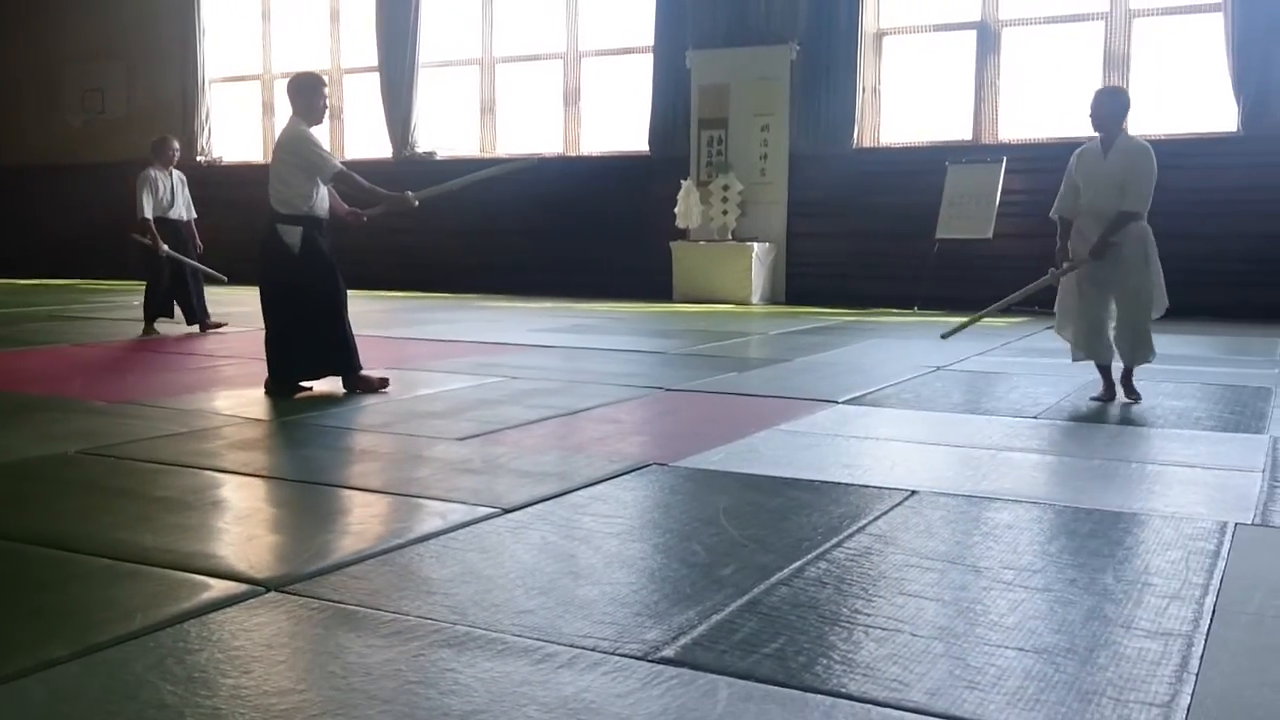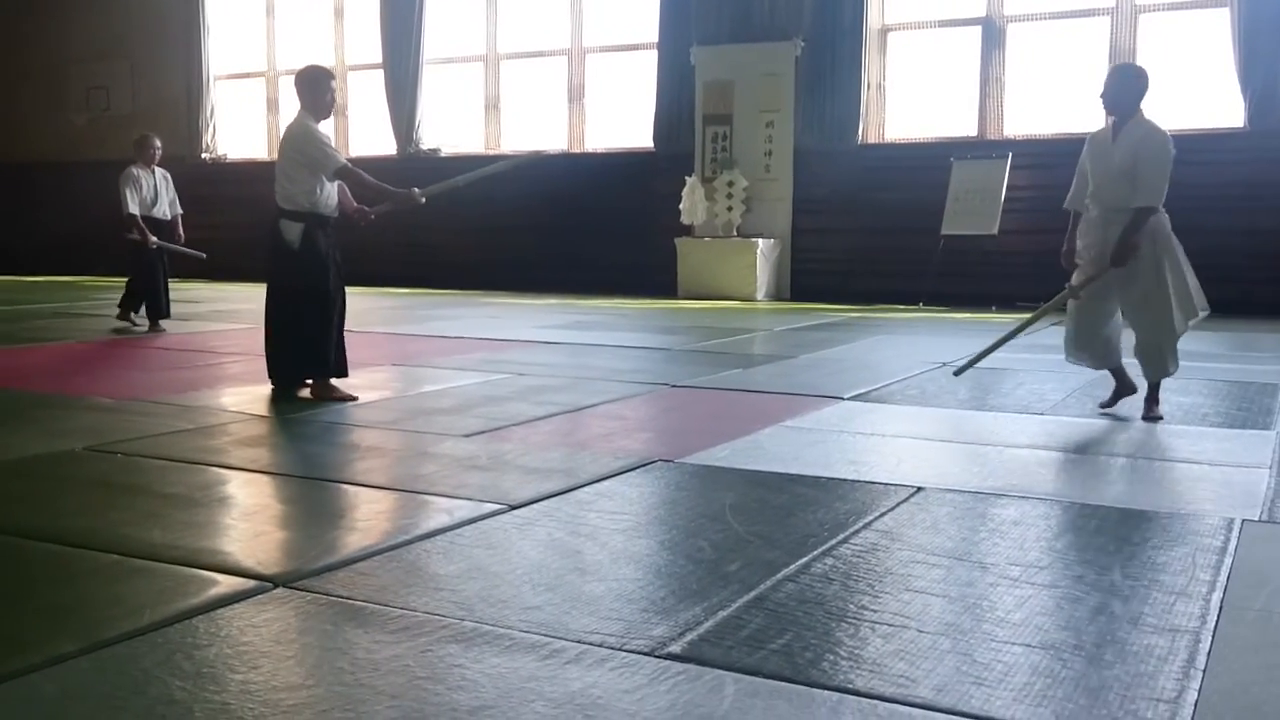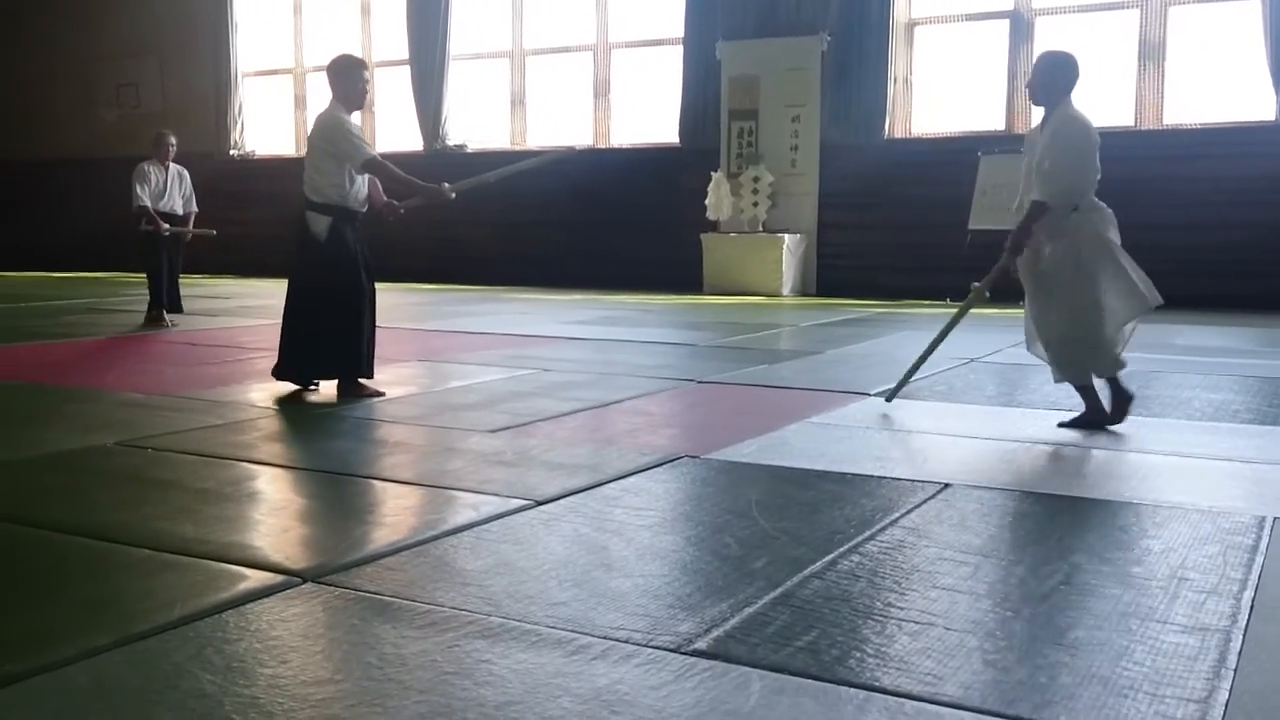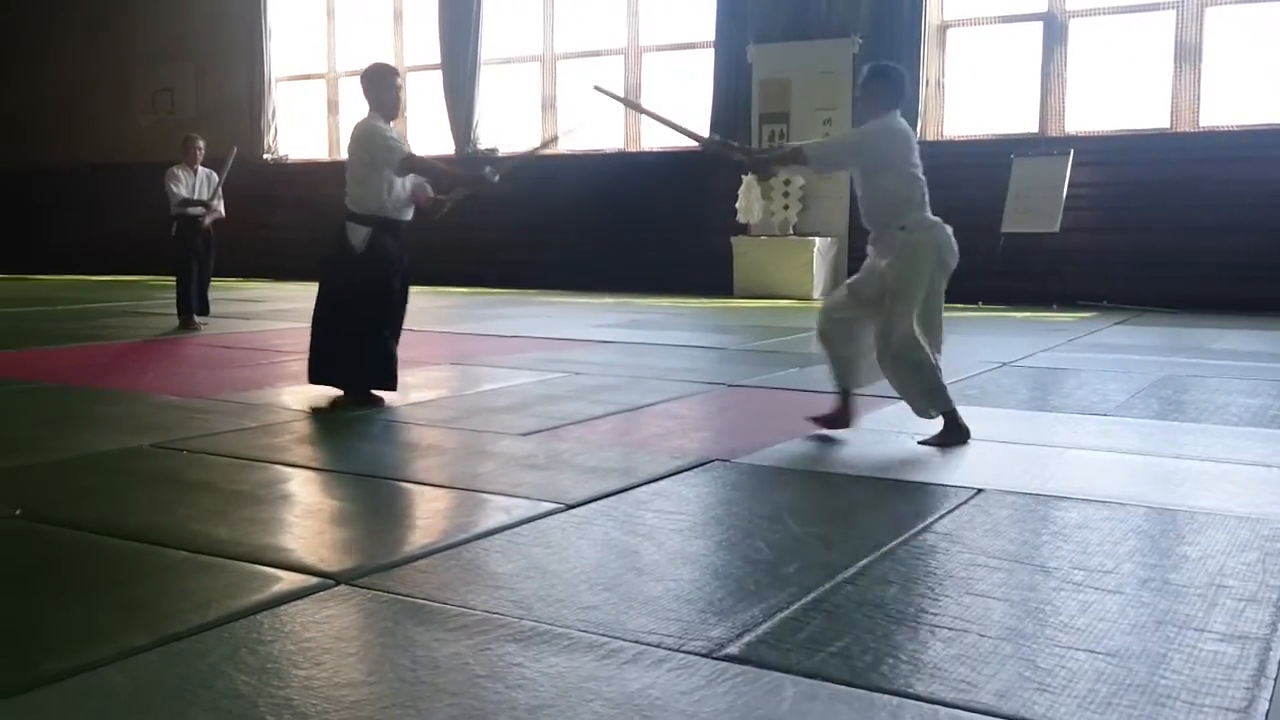
dt=0.5s
person 1, frame 1
left shoulder: (1139, 152)
right shoulder: (1082, 155)
left elbow: (1136, 205)
right elbow: (1068, 203)
left wrist: (1106, 237)
right wrist: (1063, 241)
left hip: (1126, 240)
right hip: (1086, 241)
left knee: (1132, 312)
right knee: (1089, 312)
left ankle: (1128, 375)
right ankle: (1107, 381)
person 1, frame 2
left shoulder: (1153, 138)
right shoulder: (1096, 140)
left elbow: (1150, 199)
right elbow: (1080, 194)
left wrist: (1126, 241)
right wrist: (1070, 241)
left hip: (1140, 236)
right hip: (1098, 236)
left knee: (1151, 320)
right knee: (1087, 316)
left ankle: (1152, 396)
right ankle: (1121, 380)
person 1, frame 3
left shoulder: (1073, 128)
right shoulder: (1038, 134)
left elbow: (1052, 190)
left wrist: (1019, 237)
right wrist: (1020, 239)
left hip: (1077, 232)
right hip: (1046, 235)
left knee: (1078, 323)
right knee: (1049, 327)
left ankle: (1117, 393)
right ankle: (1094, 406)
person 1, frame 4
left shoulder: (885, 134)
right shoulder: (883, 135)
left elbow: (820, 154)
right elbow: (829, 156)
left wrist: (762, 160)
right wrist: (771, 162)
left hip: (911, 248)
right hip: (897, 248)
left knee: (901, 342)
right knee: (838, 319)
left ankle: (954, 424)
right ankle: (844, 408)
person 2, frame 1
left shoulder: (297, 137)
right shoulder: (298, 137)
left elbow: (322, 185)
right elbow: (341, 176)
left wrist: (343, 211)
right wrist: (390, 199)
left hip: (294, 234)
right hip: (297, 235)
left knee: (290, 308)
right knee: (327, 300)
left ankle: (282, 376)
right ankle: (349, 373)
person 2, frame 2
left shoulder: (309, 132)
right shoulder: (304, 132)
left elbow: (334, 180)
right elbow: (346, 172)
left wrist: (351, 208)
right wrist: (396, 196)
left hip: (309, 230)
right hip: (302, 231)
left knee: (295, 304)
right knee: (320, 302)
left ankle: (288, 374)
right ankle: (320, 377)
person 2, frame 3
left shoulder: (343, 124)
right shoulder: (334, 123)
left elbow: (366, 173)
right elbow: (376, 165)
left wrist: (380, 201)
right wrist: (426, 190)
left hip: (334, 224)
right hip: (330, 225)
left knee: (315, 299)
right knee: (349, 299)
left ankle: (297, 368)
right ankle: (349, 377)
person 2, frame 4
left shoulder: (391, 134)
right shoulder: (370, 132)
left elbow: (414, 177)
right elbow: (416, 164)
left wrist: (427, 197)
right wrist: (463, 178)
left hip: (386, 235)
right hip: (369, 235)
right knee: (374, 311)
left ankle: (350, 381)
right ankle: (356, 385)
person 3, frame 1
left shoulder: (179, 177)
right shoulder: (149, 176)
left elbow: (188, 210)
right elbow: (145, 214)
left wrist: (195, 237)
right wrist: (157, 240)
left hip: (180, 230)
right hip: (160, 232)
left knee: (190, 275)
right knee: (158, 279)
left ankle: (202, 319)
right ankle: (149, 324)
person 3, frame 2
left shoulder: (164, 175)
right shoulder: (132, 174)
left elbow: (173, 205)
right elbow: (131, 210)
left wrist: (178, 227)
right wrist: (145, 233)
left hip: (161, 229)
right hip: (143, 229)
left knee: (142, 274)
right knee: (153, 275)
left ankle: (126, 310)
right ankle: (155, 319)
person 3, frame 3
left shoulder: (181, 173)
right shoulder: (144, 170)
left elbow: (190, 204)
right elbow: (141, 202)
left wrist: (189, 226)
right wrist: (157, 222)
left hip: (175, 226)
right hip: (153, 225)
left knee: (171, 270)
right knee: (158, 269)
left ankle: (156, 312)
right ankle: (157, 312)
person 3, frame 4
left shoulder: (211, 175)
right shoulder: (174, 173)
left elbow: (219, 208)
right elbow: (179, 199)
left wrist: (208, 218)
right wrist: (202, 203)
left hip: (204, 228)
right hip: (184, 226)
left knee: (203, 273)
right knee: (187, 272)
left ankle: (194, 314)
right ankle: (187, 315)
